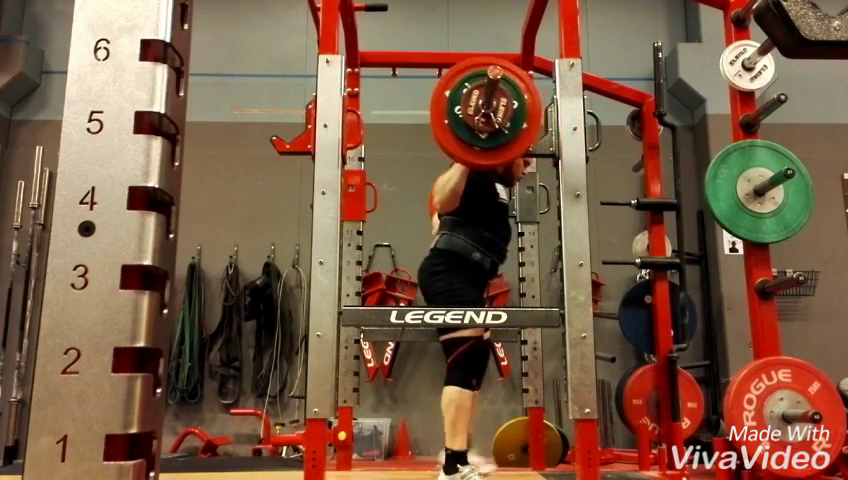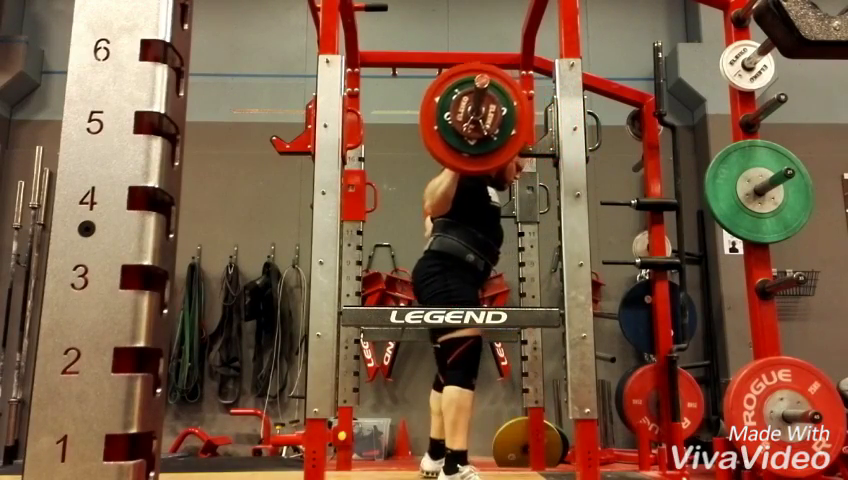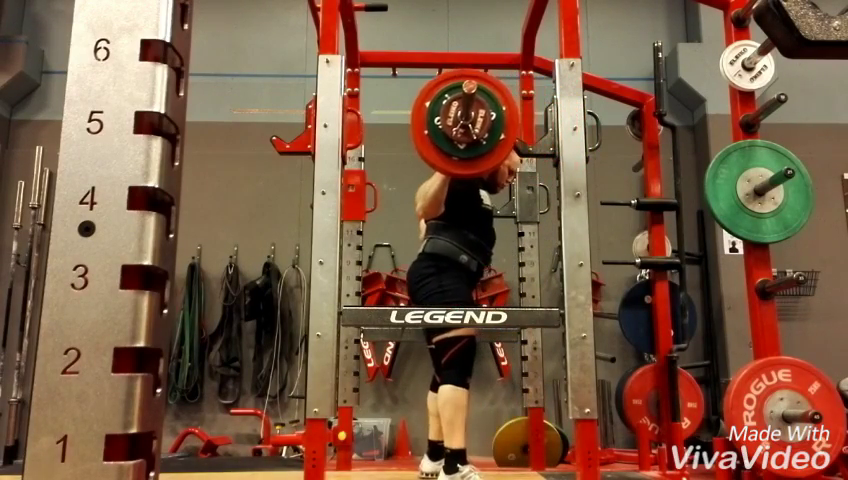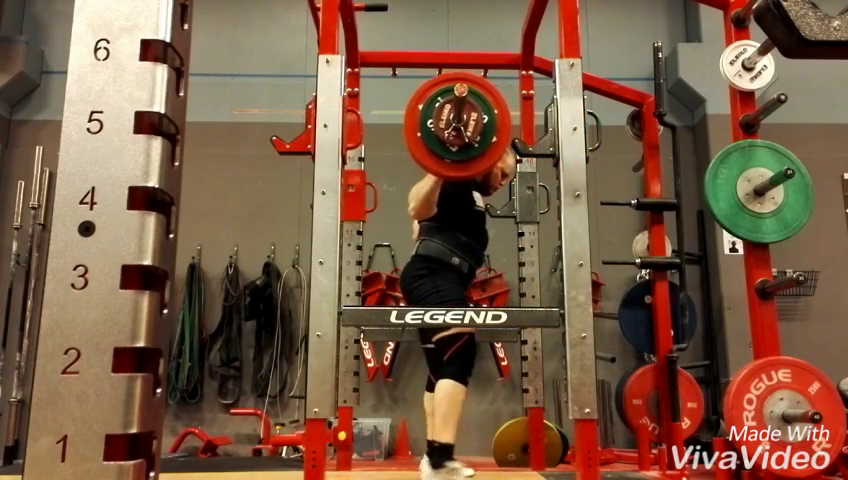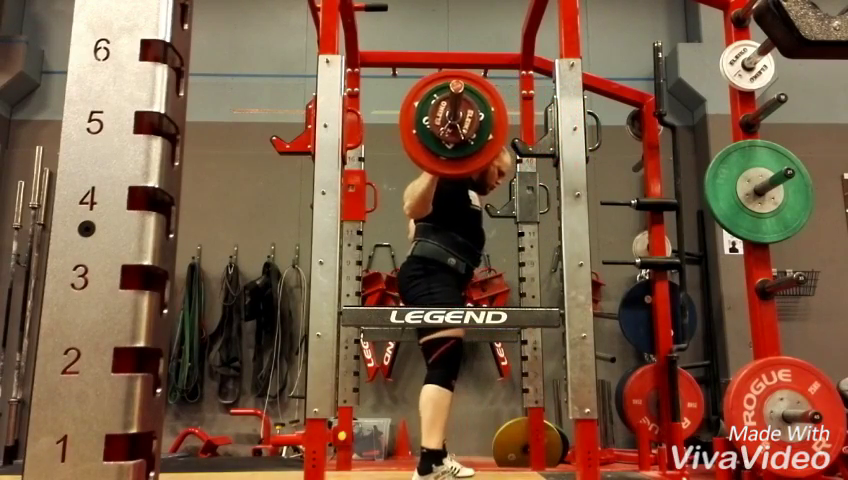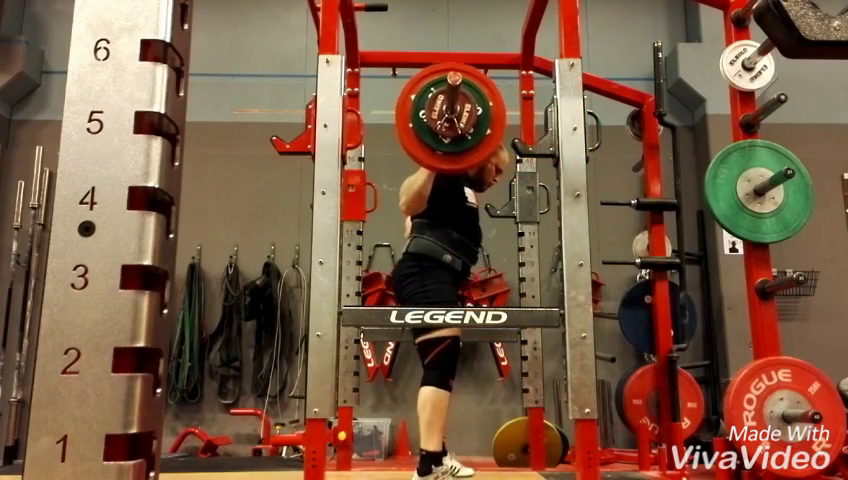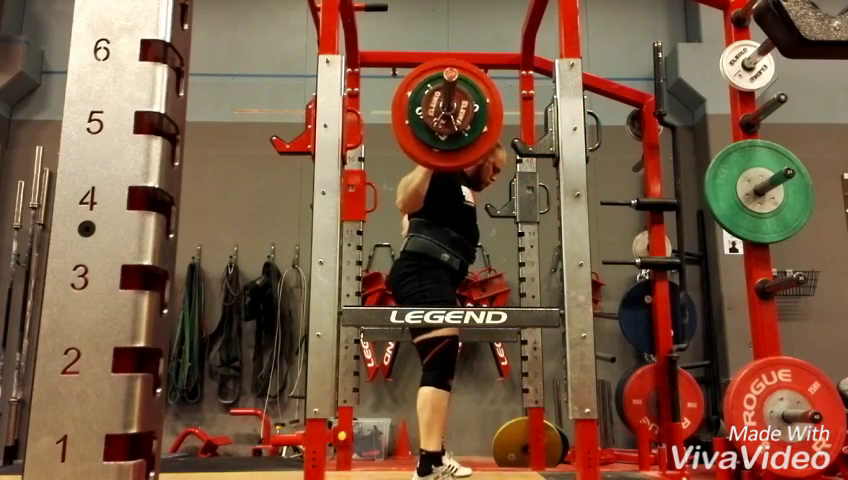
dt=0.2s
person 1, frame 1
left shoulder: (488, 185)
right shoulder: (481, 174)
left elbow: (438, 224)
right elbow: (442, 201)
right wrist: (464, 160)
left hip: (458, 278)
right hip: (451, 275)
left knee: (472, 361)
right knee: (465, 363)
left ankle: (459, 452)
person 1, frame 2
left shoulder: (481, 188)
right shoulder: (473, 179)
left elbow: (432, 225)
right elbow: (433, 205)
left hip: (449, 278)
right hip: (446, 276)
left knee: (452, 367)
right knee: (463, 363)
person 1, frame 3
left shoulder: (474, 191)
right shoulder: (465, 180)
left elbow: (426, 227)
right elbow: (425, 207)
left hip: (442, 279)
right hip: (440, 276)
left knee: (448, 368)
right knee: (458, 364)
person 1, frame 4
left shoulder: (467, 193)
right shoulder: (458, 183)
left elbow: (420, 227)
right elbow: (418, 209)
left hip: (436, 280)
right hip: (433, 277)
left knee: (444, 366)
right knee: (458, 359)
person 1, frame 5
left shoulder: (464, 192)
right shoulder: (454, 182)
left elbow: (419, 225)
right elbow: (413, 208)
left hip: (436, 282)
right hip: (429, 278)
left knee: (442, 366)
right knee: (445, 362)
person 1, frame 6
left shoulder: (461, 188)
right shoulder: (450, 178)
left elbow: (413, 223)
right elbow: (408, 203)
left hip: (434, 279)
right hip: (425, 276)
left knee: (441, 365)
right knee: (442, 362)
person 1, frame 7
left shoulder: (459, 187)
right shoulder: (447, 176)
left elbow: (410, 223)
right elbow: (405, 202)
left hip: (432, 279)
right hip: (423, 275)
left knee: (441, 364)
right knee: (441, 362)
